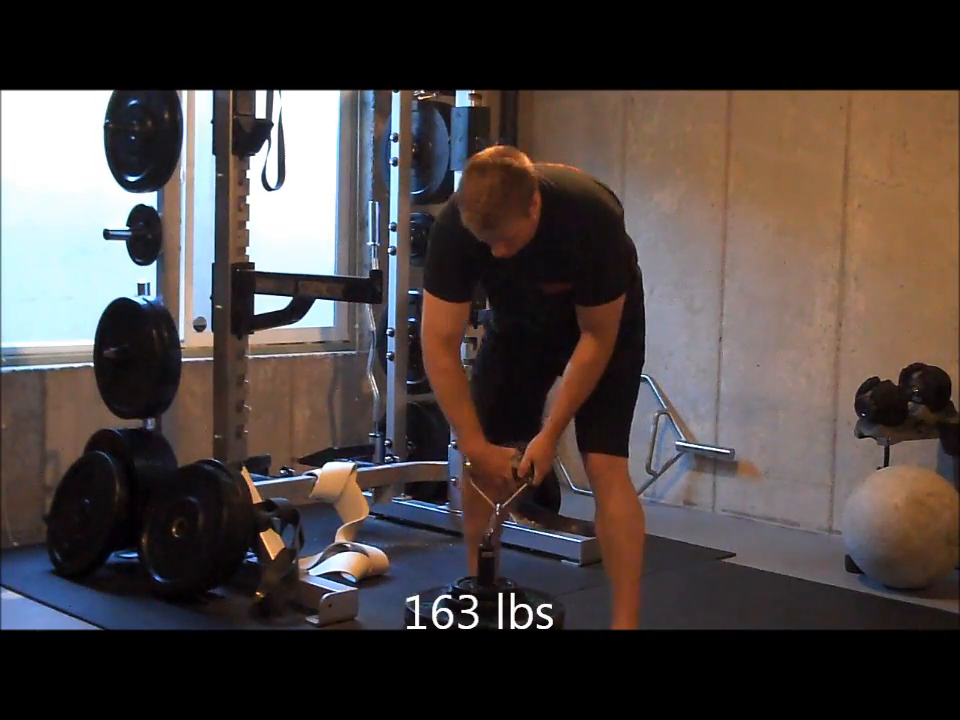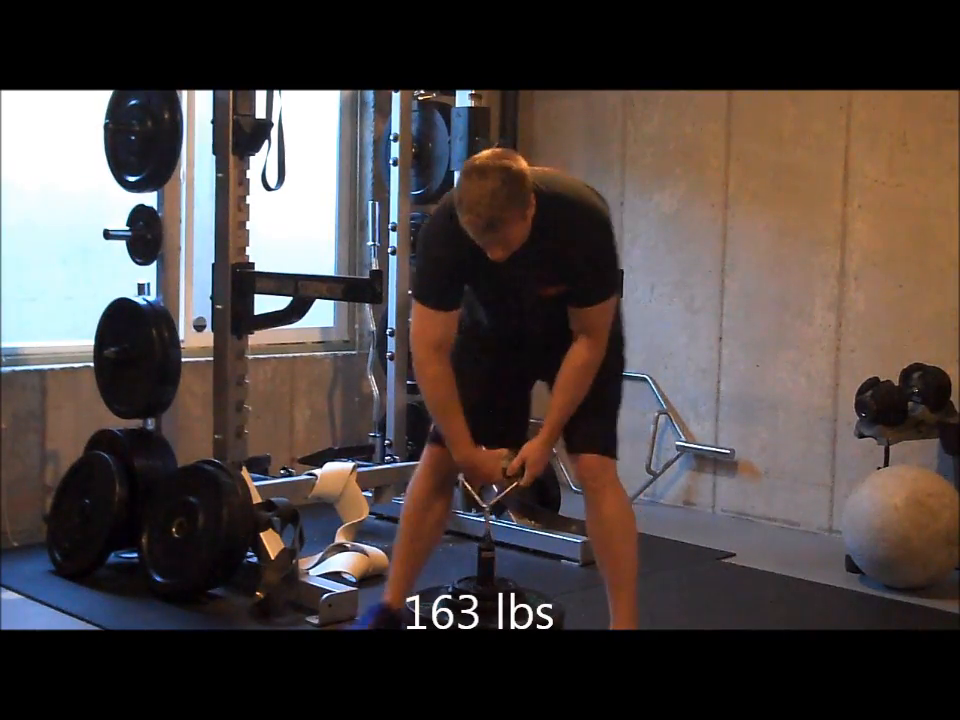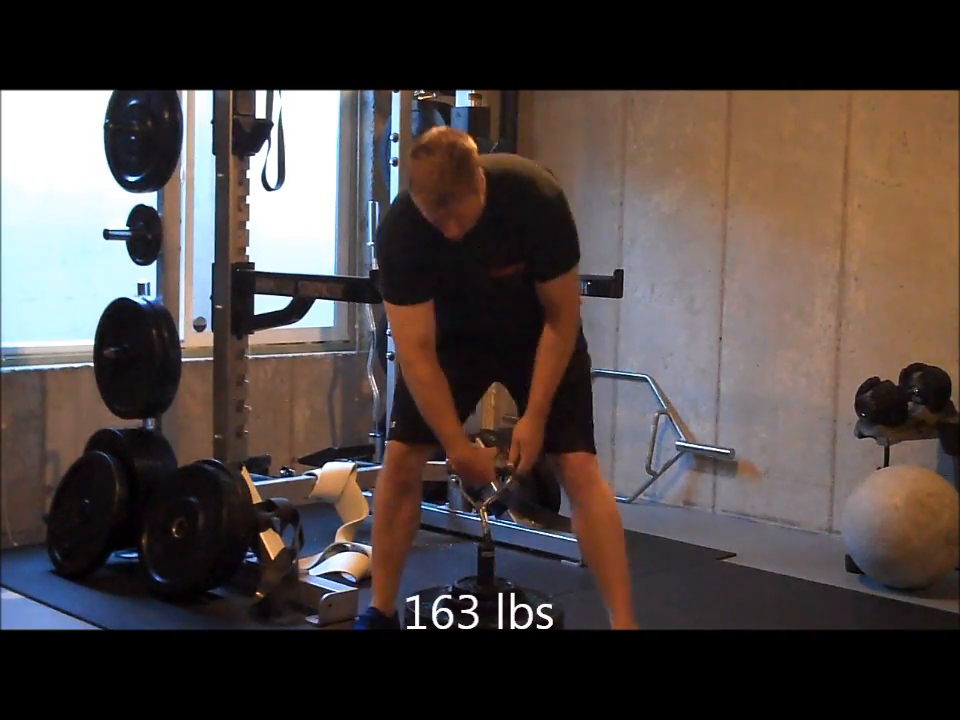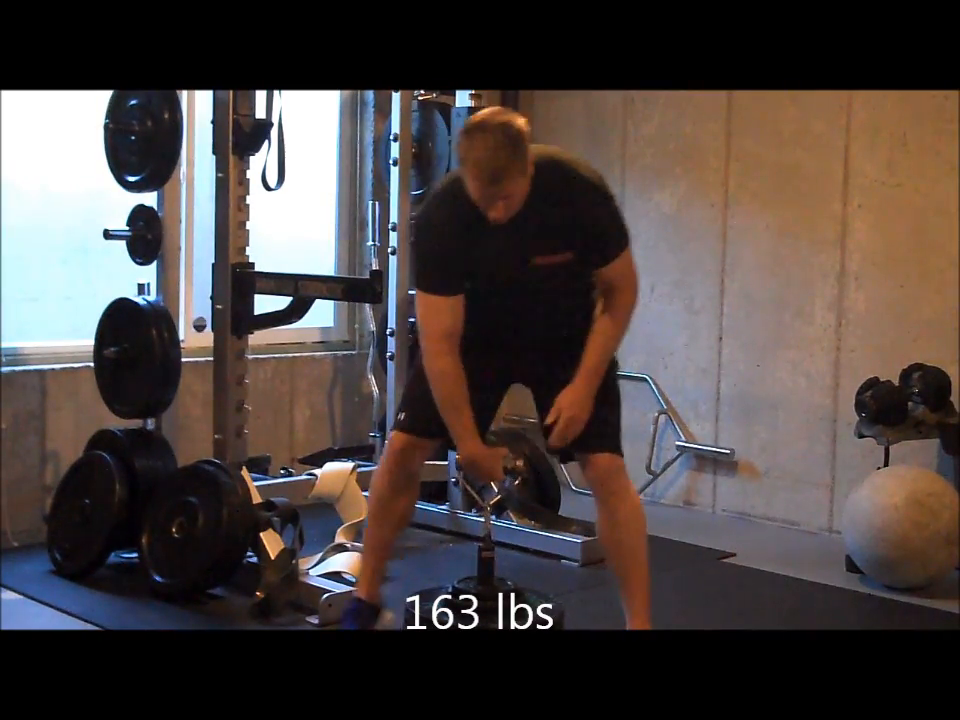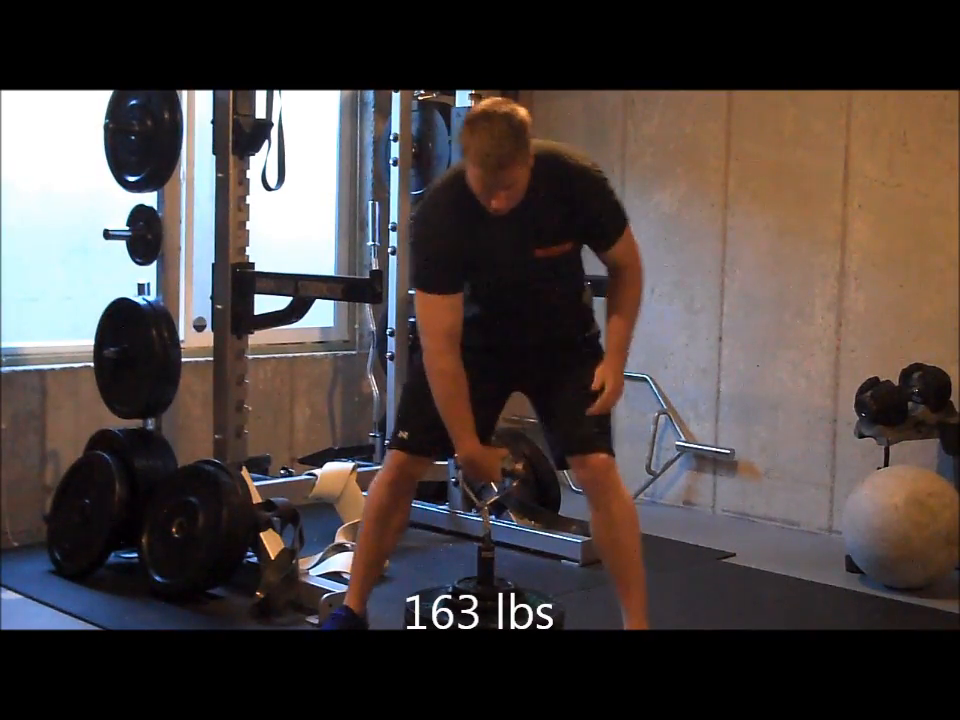
dt=0.3s
person 1, frame 1
left shoulder: (592, 217)
right shoulder: (455, 226)
left elbow: (598, 337)
right elbow: (440, 344)
left wrist: (550, 434)
right wrist: (475, 445)
left hip: (601, 320)
right hip: (516, 322)
left knee: (604, 465)
right knee: (487, 456)
left ankle: (626, 622)
person 1, frame 2
left shoulder: (580, 219)
right shoulder: (444, 233)
left elbow: (590, 339)
right elbow: (432, 352)
left wrist: (546, 436)
right wrist: (465, 451)
left hip: (579, 331)
right hip: (495, 331)
left knee: (594, 469)
right knee: (438, 458)
left ankle: (624, 624)
right ankle: (390, 609)
person 1, frame 3
left shoulder: (534, 197)
right shoulder: (400, 227)
left elbow: (562, 313)
right elbow: (415, 350)
left wrist: (535, 417)
right wrist: (457, 447)
left hip: (537, 332)
right hip: (452, 334)
left knee: (577, 465)
right knee: (401, 458)
left ankle: (624, 623)
right ankle: (381, 613)
person 1, frame 4
left shoulder: (579, 192)
right shoulder: (441, 216)
left elbow: (618, 290)
right elbow: (437, 342)
left wrist: (585, 383)
right wrist: (469, 445)
left hip: (565, 336)
right hip: (476, 331)
left knee: (606, 470)
right knee: (402, 451)
left ankle: (640, 625)
right ankle: (364, 602)
person 1, frame 5
left shoulder: (577, 181)
right shoulder: (439, 213)
left elbow: (626, 266)
right elbow: (440, 344)
left wrist: (614, 358)
right wrist: (468, 447)
left hip: (560, 339)
right hip: (473, 336)
left knee: (597, 469)
right knee: (401, 465)
left ankle: (637, 625)
right ankle: (351, 610)
